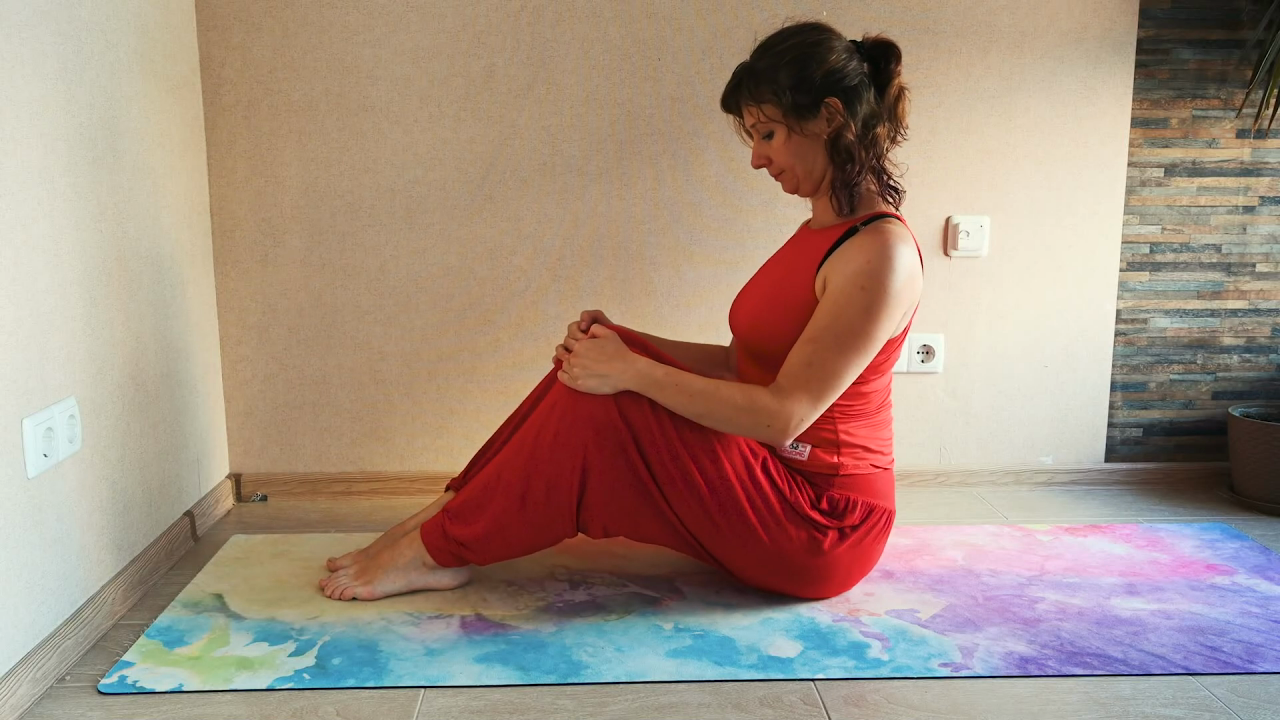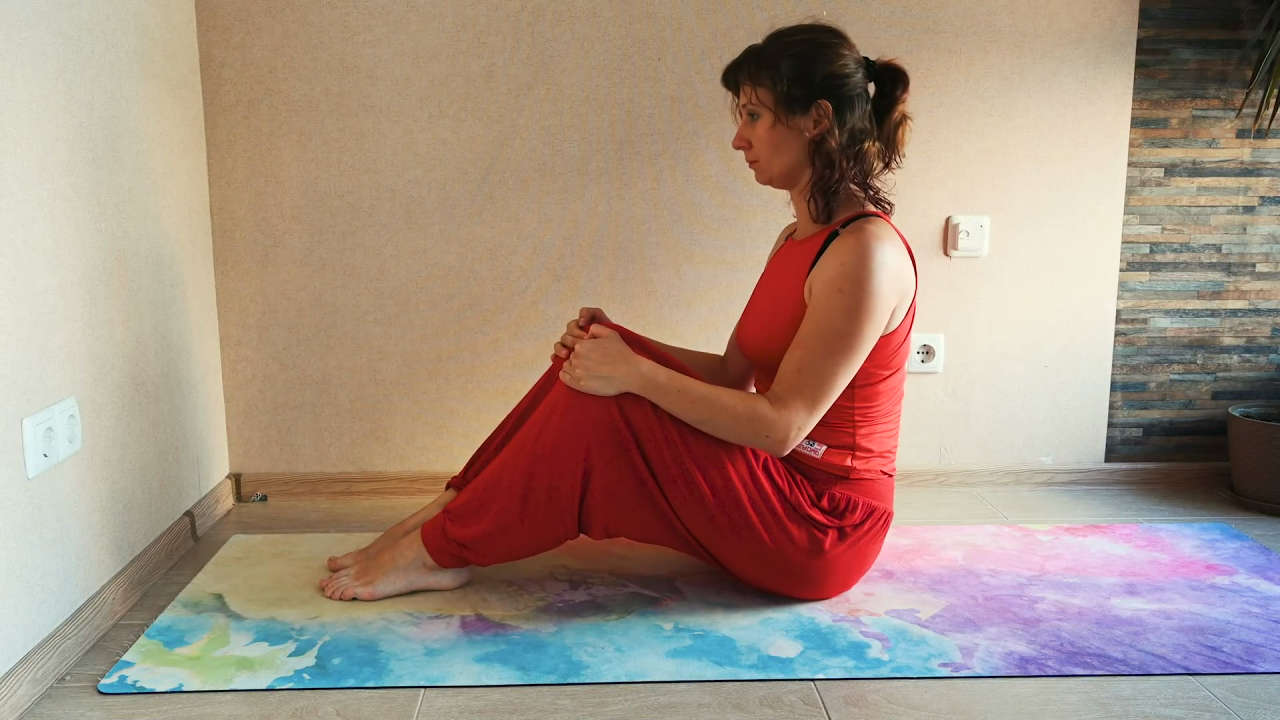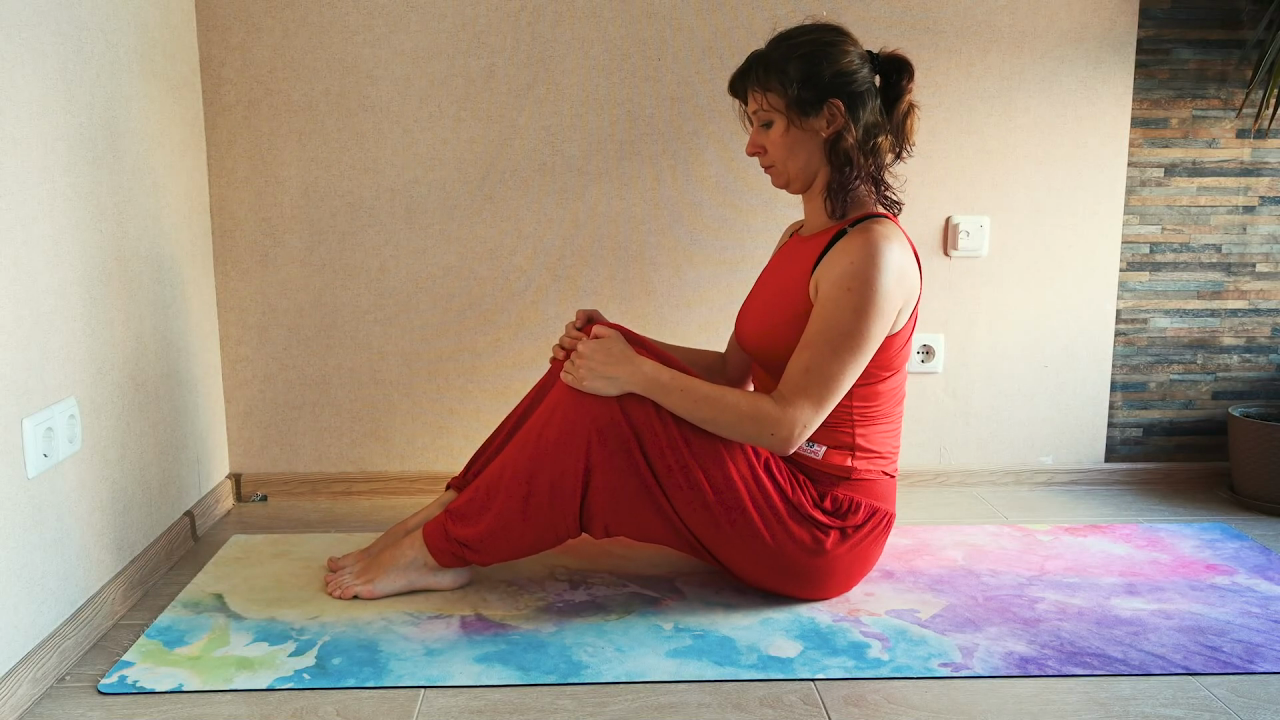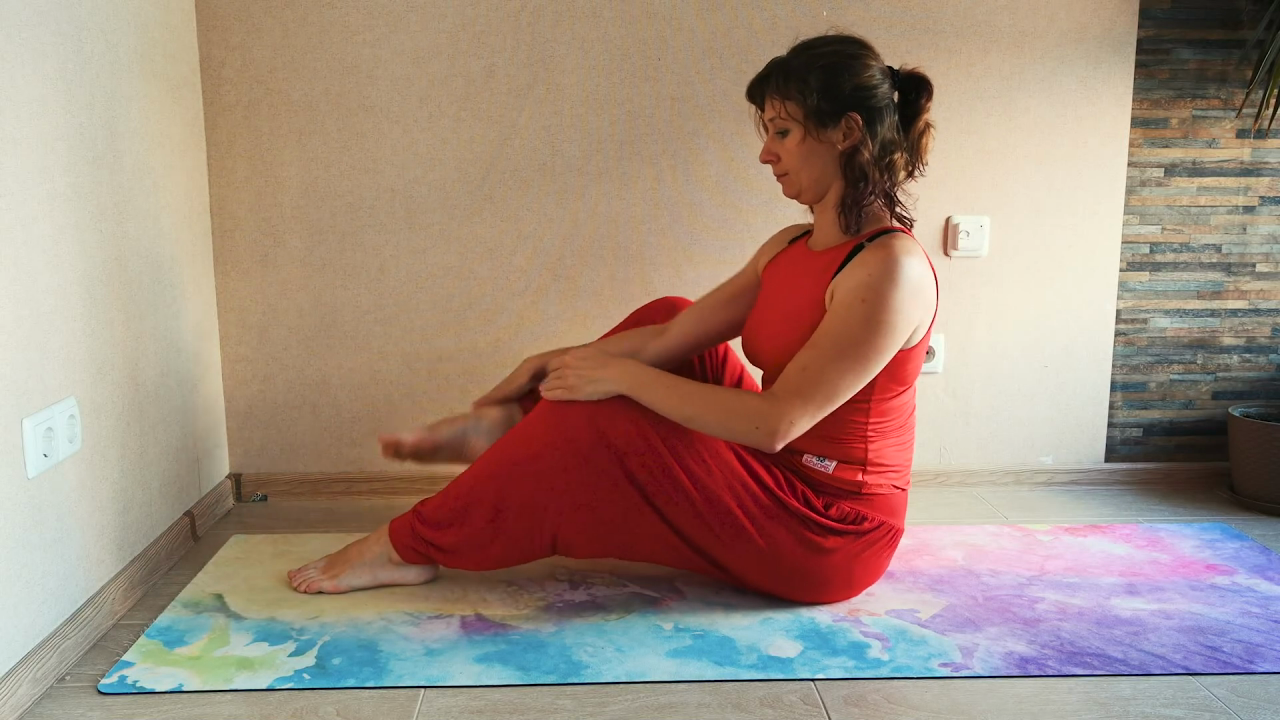
dt=1s
person 1, frame 1
left shoulder: (881, 253)
right shoulder: (819, 234)
left elbow: (783, 414)
right elbow: (741, 365)
left wrist: (632, 370)
right wrist: (621, 345)
left hip: (820, 531)
right hip: (776, 485)
left knee: (602, 402)
right knee: (596, 368)
left ankle: (436, 550)
right ankle: (448, 518)
person 1, frame 2
left shoulder: (866, 252)
right shoulder: (799, 241)
left elbow: (783, 425)
right elbow: (732, 374)
left wrist: (636, 373)
right wrist: (620, 348)
left hip: (821, 532)
right hip: (781, 490)
left knee: (601, 403)
right knee: (594, 364)
left ankle: (437, 553)
right ankle: (451, 513)
person 1, frame 3
left shoulder: (873, 253)
right shoulder: (803, 239)
left elbow: (788, 424)
right elbow: (733, 373)
left wrist: (637, 373)
right wrist: (619, 347)
left hip: (820, 529)
right hip: (777, 488)
left knee: (601, 404)
right knee: (596, 362)
left ankle: (440, 550)
right ankle: (452, 511)
person 1, frame 4
left shoulder: (890, 270)
right shoulder: (792, 247)
left elbow: (774, 423)
right elbow: (669, 342)
left wrist: (621, 376)
right wrist: (547, 368)
left hip: (824, 541)
right hip: (789, 486)
left knee: (588, 424)
right knee: (671, 320)
left ankle: (408, 547)
right ankle: (502, 431)
